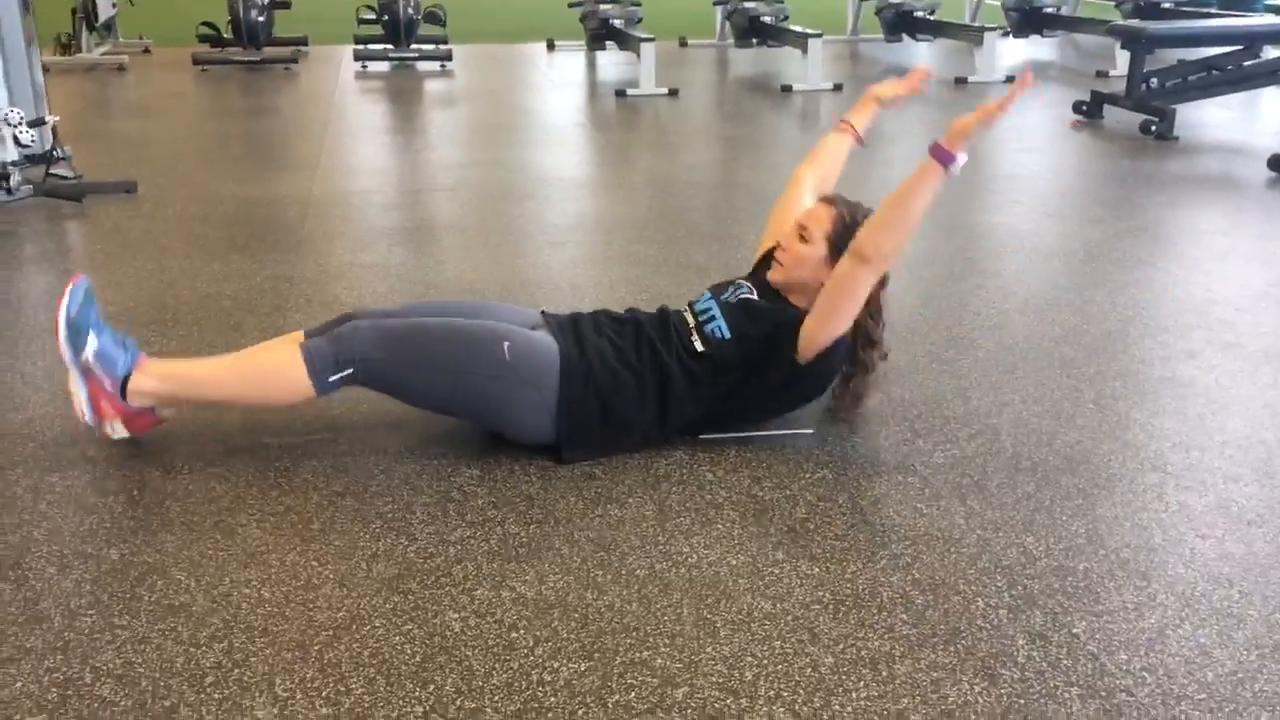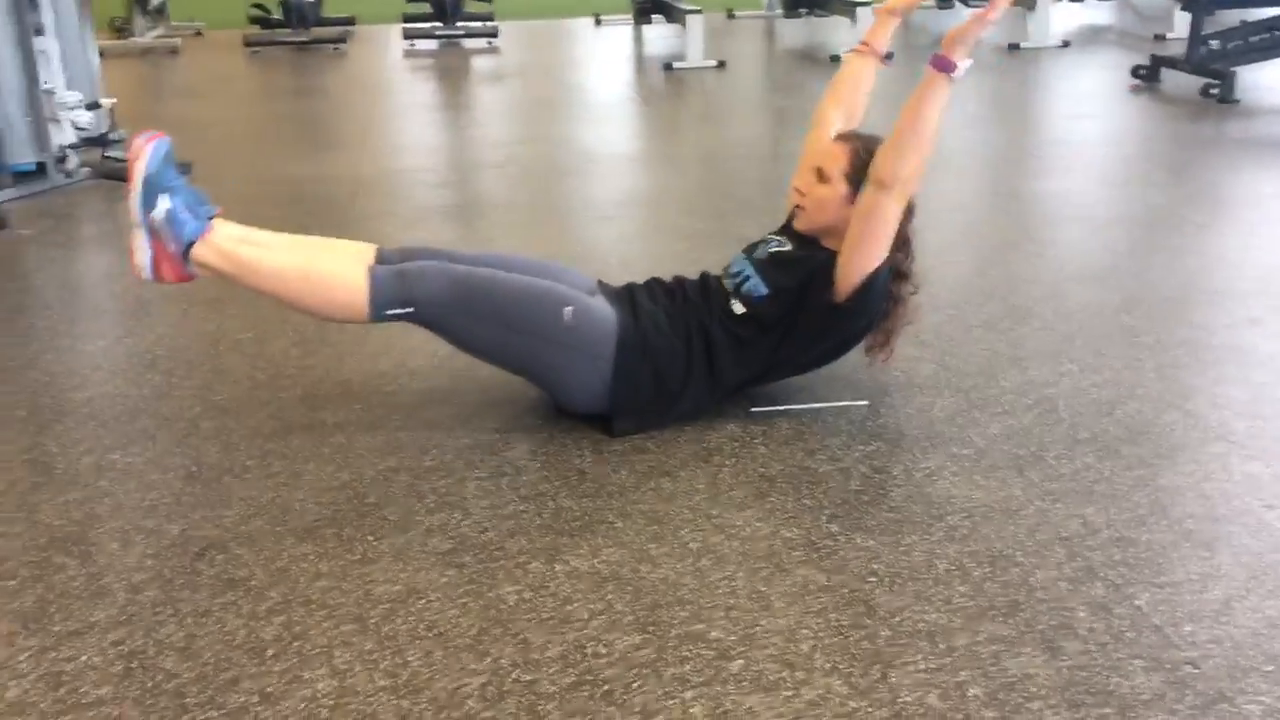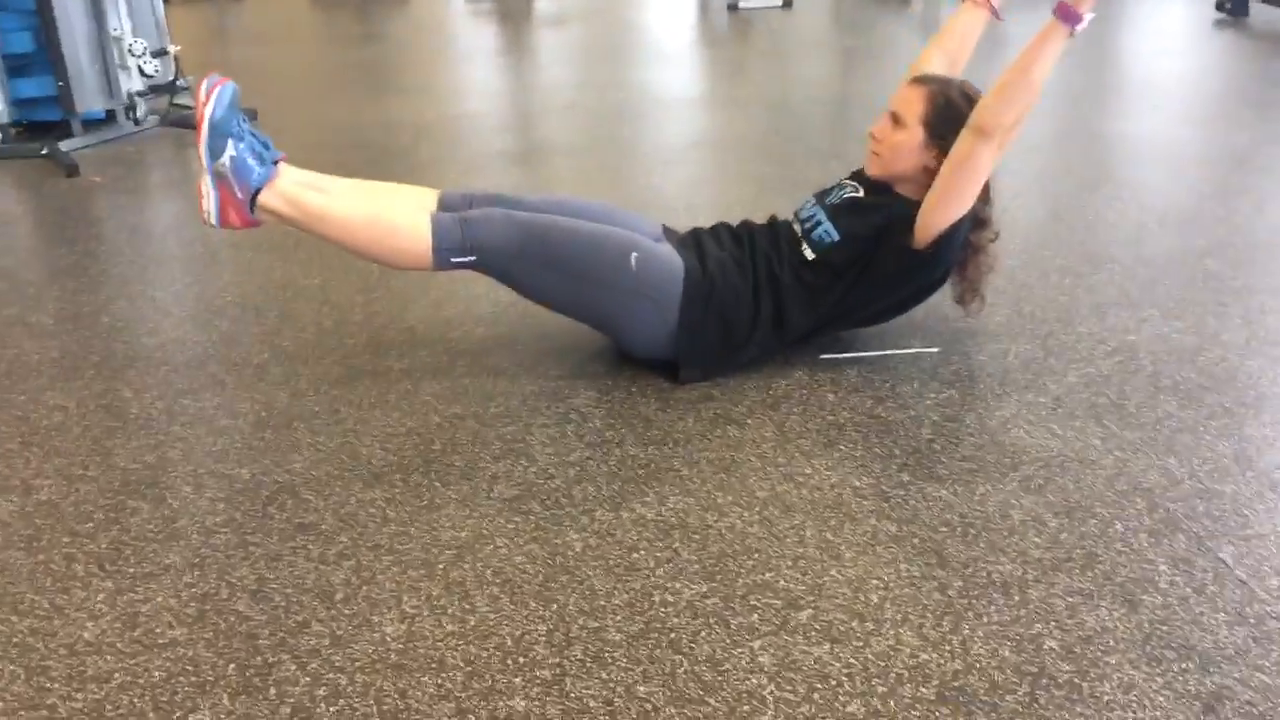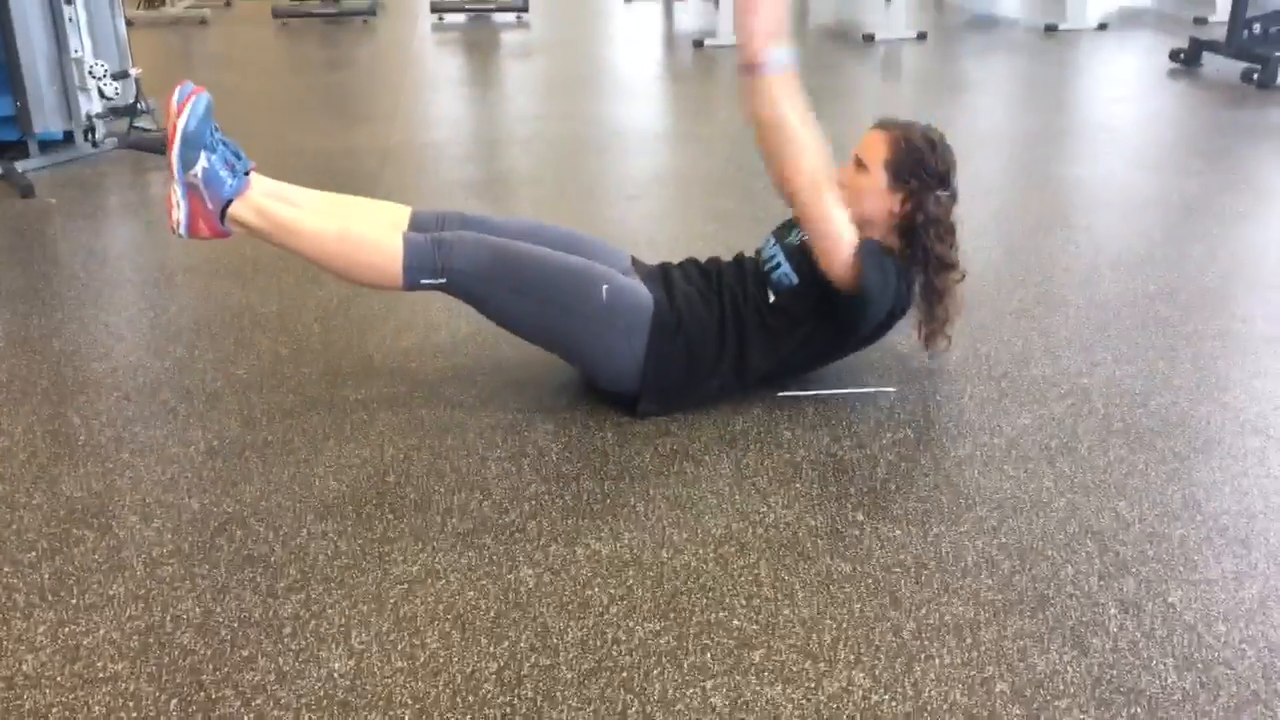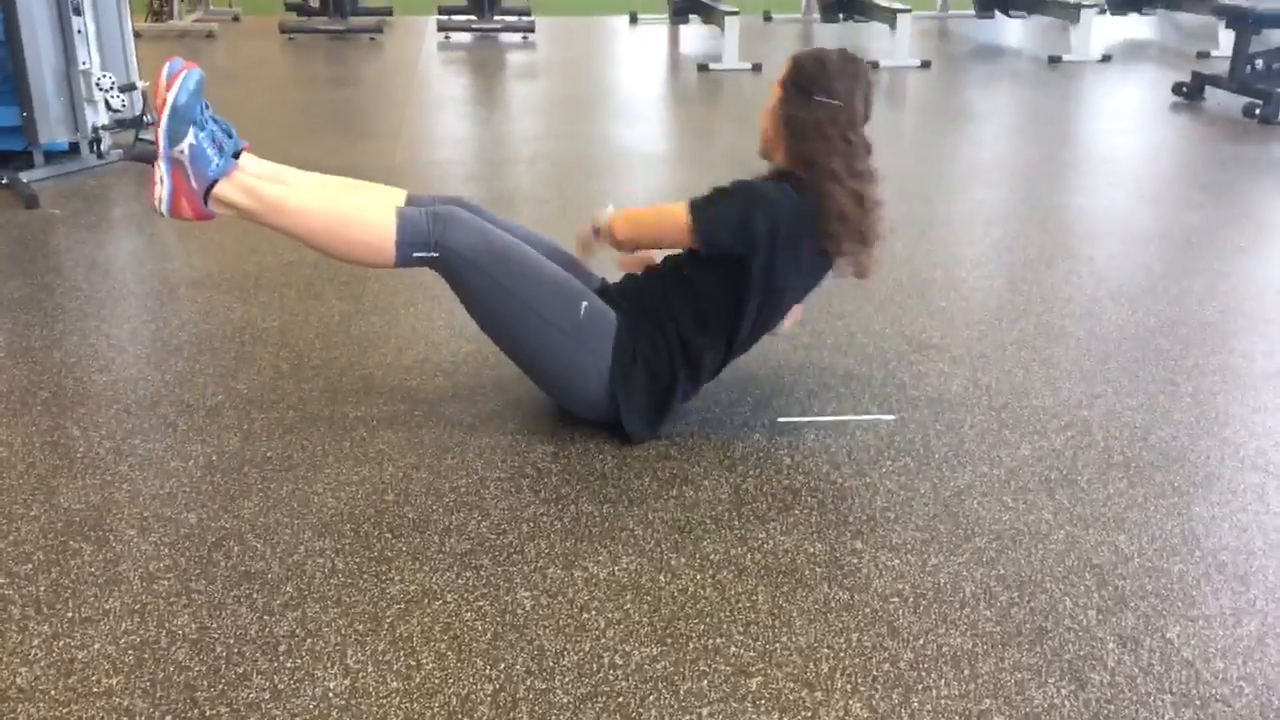
dt=0.4s
person 1, frame 1
left shoulder: (804, 349)
right shoulder: (767, 286)
left elbow: (871, 253)
right elbow: (808, 188)
left wrist: (945, 152)
right wrist: (860, 115)
left hip: (568, 398)
right hip: (560, 343)
left knee: (354, 354)
right knee: (355, 324)
left ankle: (131, 382)
right ankle: (139, 381)
person 1, frame 2
left shoulder: (847, 288)
right shoulder: (804, 239)
left elbow: (892, 176)
right elbow: (836, 127)
left hip: (623, 365)
right hip: (613, 315)
left knee: (411, 290)
right knee: (409, 261)
left ankle: (193, 243)
right ankle: (200, 233)
person 1, frame 3
left shoulder: (920, 244)
right shoulder: (879, 188)
left elbow: (987, 131)
right elbow: (935, 81)
left hip: (691, 311)
right hip: (684, 257)
left knee: (479, 237)
right knee: (478, 206)
left ankle: (263, 191)
right ankle: (273, 182)
person 1, frame 4
left shoulder: (877, 283)
right shoulder: (845, 225)
left elbow: (812, 192)
right elbow: (781, 140)
left hip: (655, 348)
right hip: (652, 291)
left knee: (449, 257)
right knee: (450, 223)
left ankle: (228, 204)
right ankle: (240, 188)
person 1, frame 5
left shoulder: (769, 204)
right shoulder: (822, 211)
left elbow: (631, 234)
left wrist: (607, 223)
left hip: (622, 373)
right hip: (627, 324)
left knee: (442, 233)
right knee: (451, 209)
left ankle: (216, 185)
right ankle: (234, 168)
